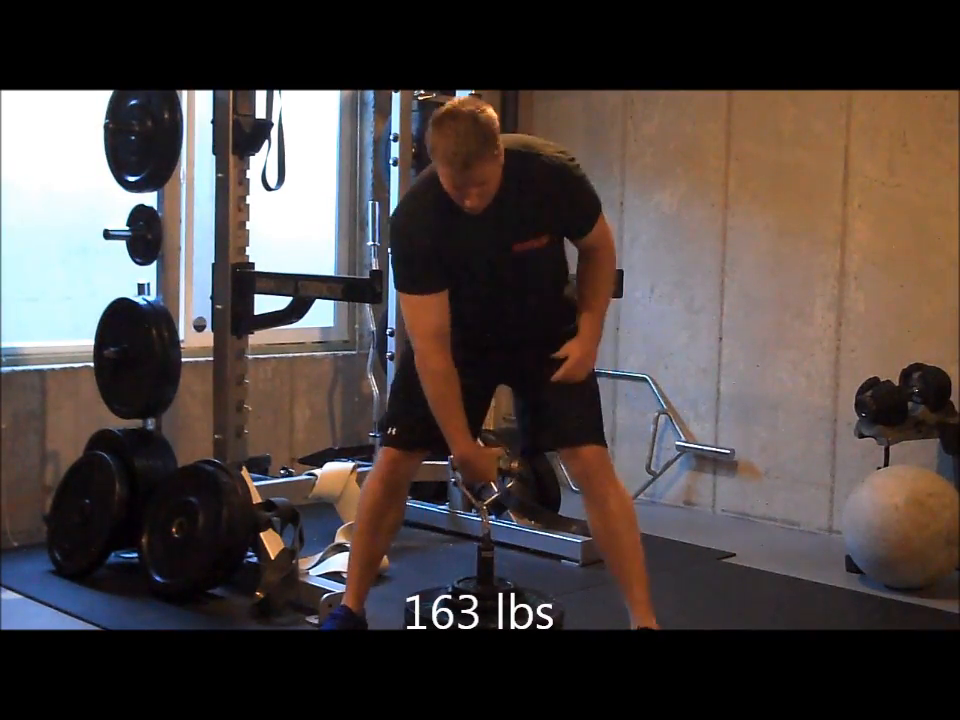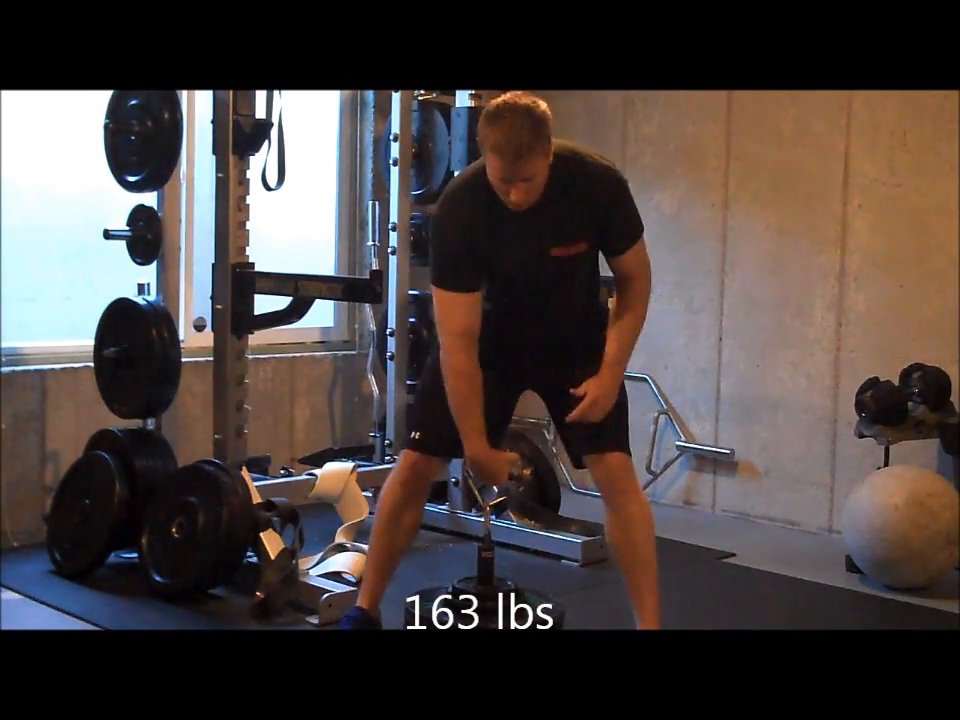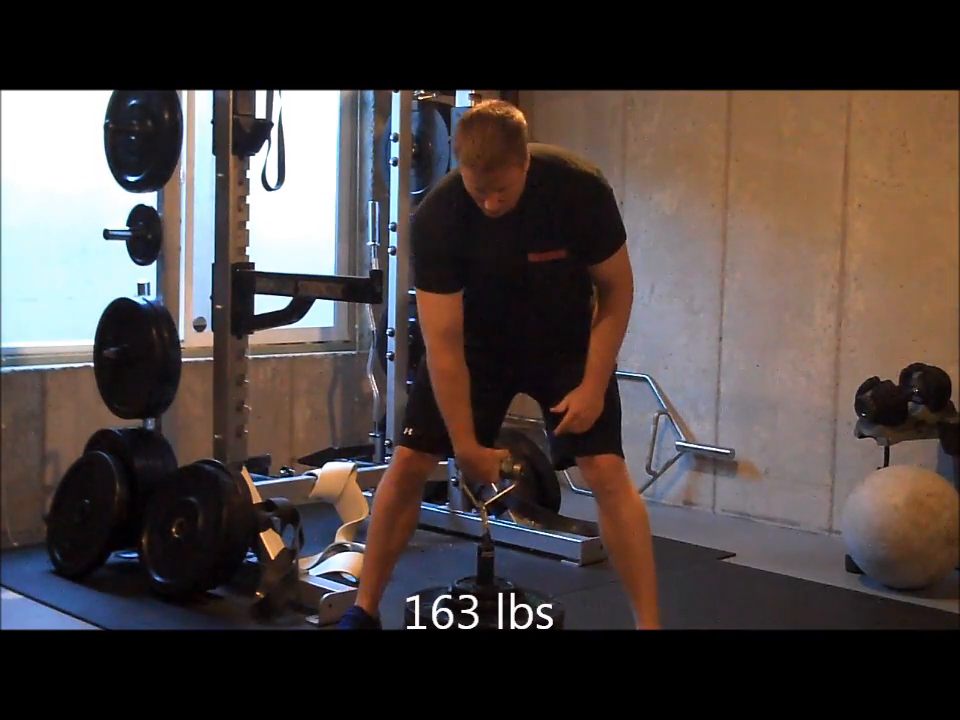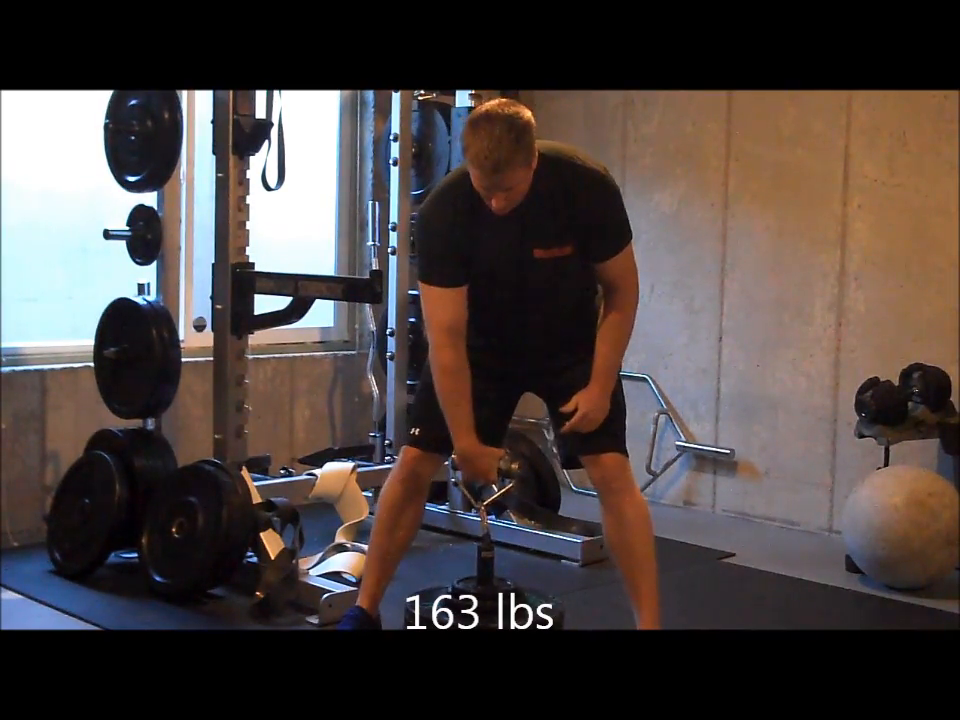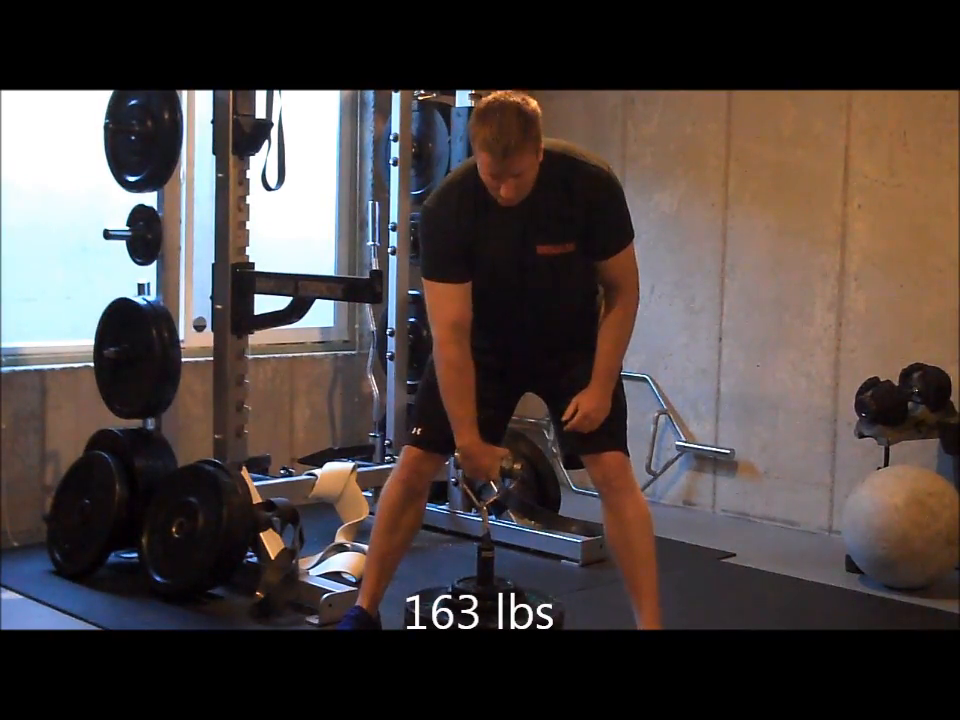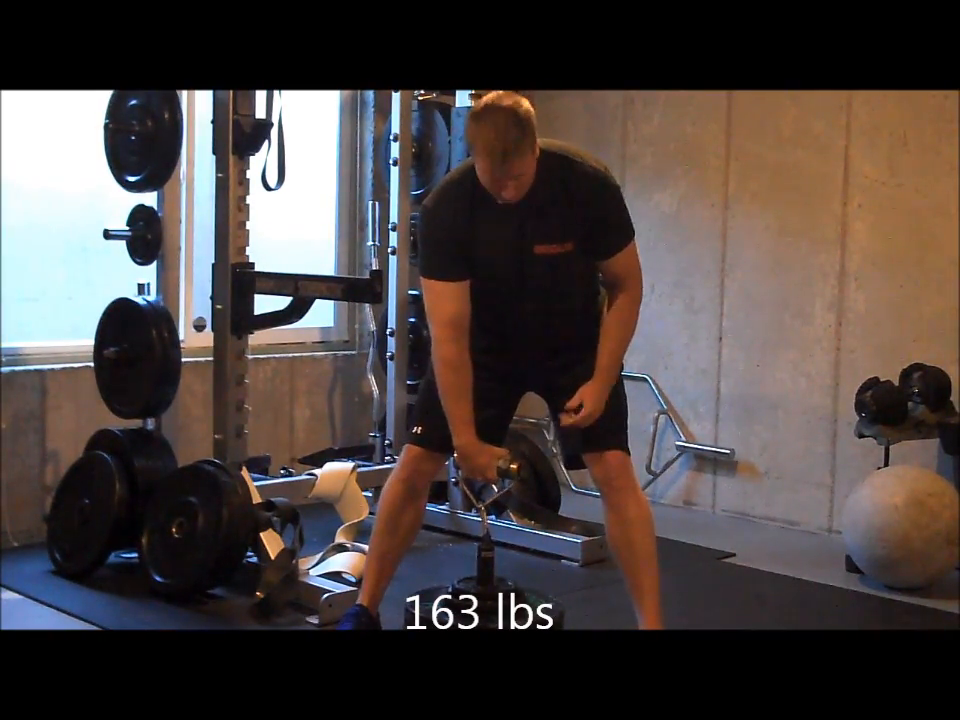
dt=0.4s
person 1, frame 1
left shoulder: (551, 173)
right shoulder: (415, 217)
left elbow: (598, 247)
right elbow: (431, 344)
left wrist: (588, 333)
right wrist: (462, 446)
left hip: (546, 333)
right hip: (458, 334)
left knee: (590, 463)
right knee: (393, 461)
left ankle: (644, 620)
right ankle: (349, 610)
person 1, frame 2
left shoulder: (597, 184)
right shoulder: (458, 210)
left elbow: (635, 278)
right elbow: (459, 341)
left wrist: (611, 371)
right wrist: (477, 448)
left hip: (575, 340)
right hip: (489, 338)
left knee: (615, 471)
right knee: (415, 465)
left ankle: (650, 625)
right ankle: (365, 610)
person 1, frame 3
left shoulder: (580, 189)
right shoulder: (436, 217)
left elbow: (616, 289)
right elbow: (444, 342)
left wrist: (594, 384)
right wrist: (466, 446)
left hip: (566, 343)
right hip: (478, 342)
left knee: (606, 472)
right knee: (407, 463)
left ankle: (649, 623)
right ankle: (363, 610)
person 1, frame 4
left shoulder: (587, 186)
right shoulder: (441, 213)
left elbow: (622, 290)
right elbow: (447, 337)
left wrist: (600, 385)
right wrist: (465, 442)
left hip: (572, 343)
right hip: (483, 343)
left knee: (611, 471)
right knee: (413, 464)
left ankle: (649, 623)
right ankle: (364, 610)
person 1, frame 5
left shoulder: (591, 186)
right shoulder: (447, 209)
left elbow: (622, 290)
right elbow: (451, 334)
left wrist: (601, 386)
right wrist: (469, 441)
left hip: (572, 345)
right hip: (484, 345)
left knee: (613, 472)
right knee: (414, 466)
left ankle: (650, 623)
right ankle: (364, 610)
person 1, frame 6
left shoulder: (588, 185)
right shoulder: (445, 209)
left elbow: (626, 287)
right elbow: (449, 333)
left wrist: (602, 381)
right wrist: (464, 439)
left hip: (573, 345)
right hip: (484, 344)
left knee: (614, 470)
right knee: (414, 464)
left ankle: (652, 623)
right ankle: (364, 609)
